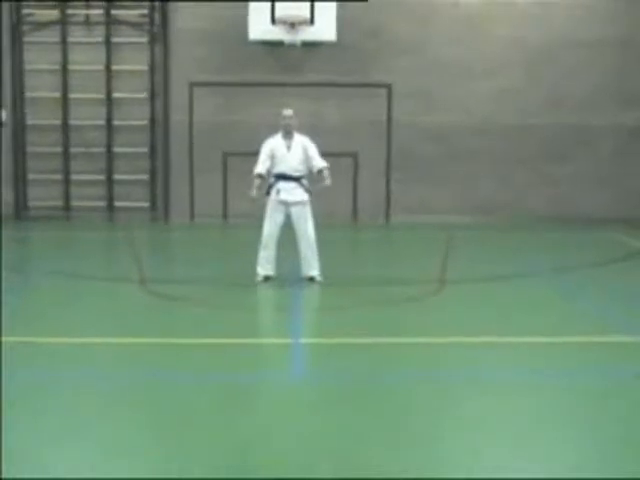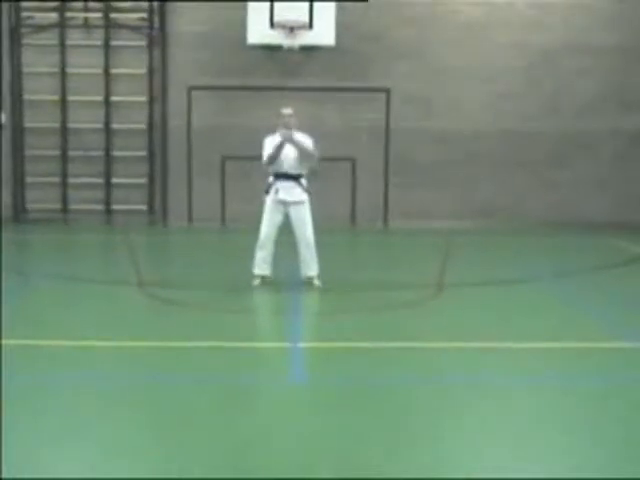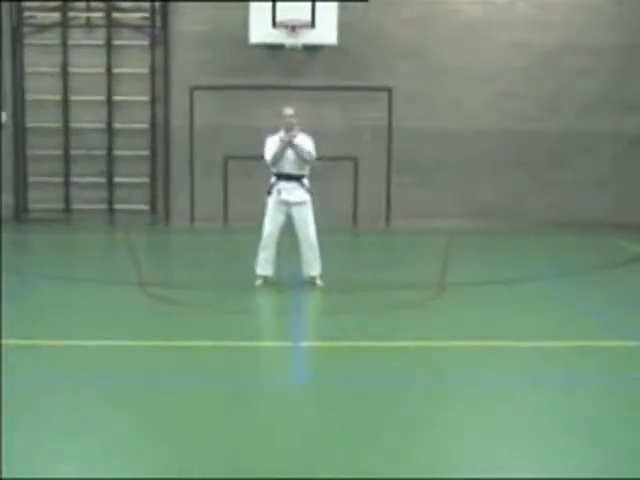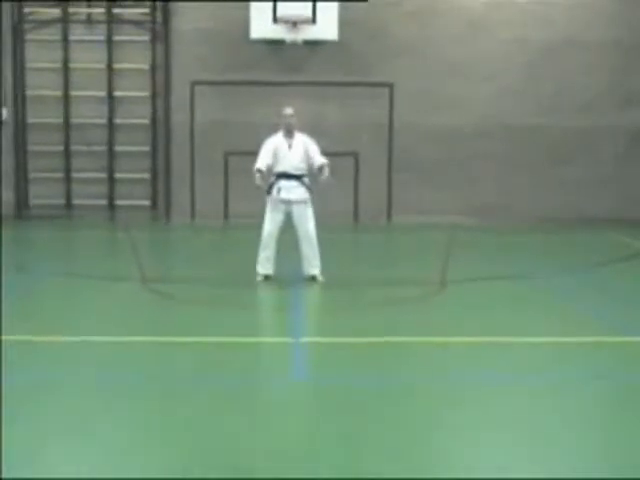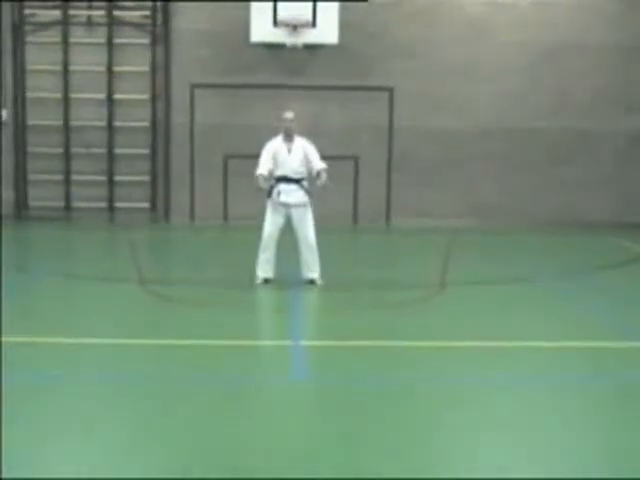
dt=0.3s
person 1, frame 1
left shoulder: (305, 142)
right shoulder: (270, 143)
left elbow: (318, 162)
right elbow: (261, 166)
left wrist: (326, 178)
right wrist: (255, 187)
left hip: (299, 191)
right hip: (277, 190)
left knee: (307, 233)
right knee: (269, 233)
left ankle: (312, 272)
right ankle: (265, 271)
person 1, frame 2
left shoulder: (304, 138)
right shoulder: (271, 139)
left elbow: (313, 157)
right elbow: (268, 161)
left wrist: (293, 140)
right wrist: (282, 142)
left hip: (297, 190)
right hip: (276, 189)
left knee: (305, 234)
right knee: (266, 233)
left ankle: (311, 274)
right ankle: (261, 273)
person 1, frame 3
left shoulder: (305, 139)
right shoulder: (272, 139)
left elbow: (309, 158)
right elbow: (272, 160)
left wrist: (291, 142)
right wrist: (286, 142)
left hip: (300, 190)
right hip: (278, 190)
left knee: (308, 234)
right knee: (269, 233)
left ankle: (313, 274)
right ankle: (264, 273)
person 1, frame 4
left shoulder: (306, 141)
right shoulder: (271, 141)
left elbow: (318, 160)
right elbow: (262, 163)
left wrist: (324, 169)
right wrist: (259, 175)
left hip: (299, 189)
right hip: (278, 189)
left knee: (307, 232)
right knee: (269, 232)
left ankle: (313, 271)
right ankle: (265, 271)
person 1, frame 5
left shoulder: (305, 145)
right shoulder: (272, 145)
left elbow: (317, 164)
right elbow: (263, 168)
left wrist: (321, 175)
right wrist: (262, 179)
left hip: (299, 193)
right hip: (278, 193)
left knee: (307, 236)
right knee: (269, 235)
left ankle: (312, 275)
right ankle: (264, 274)
